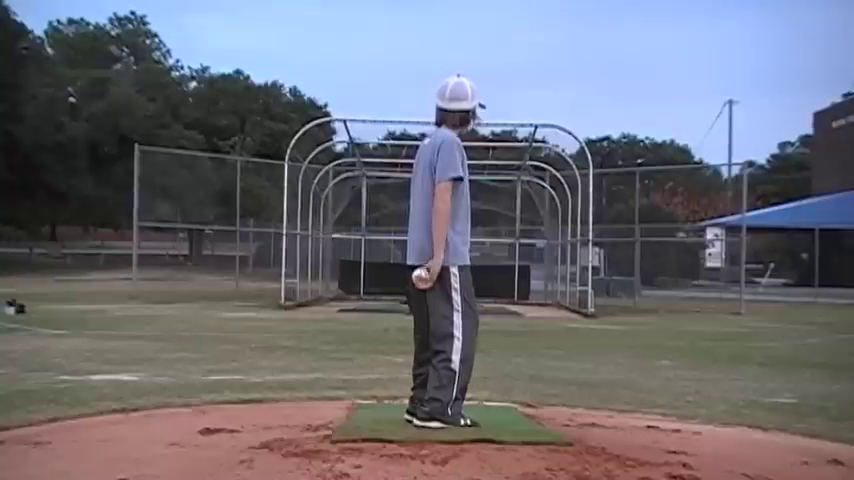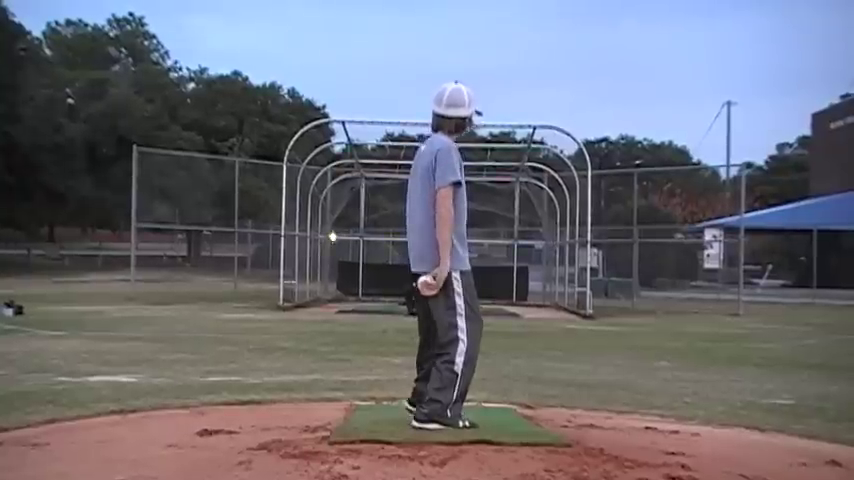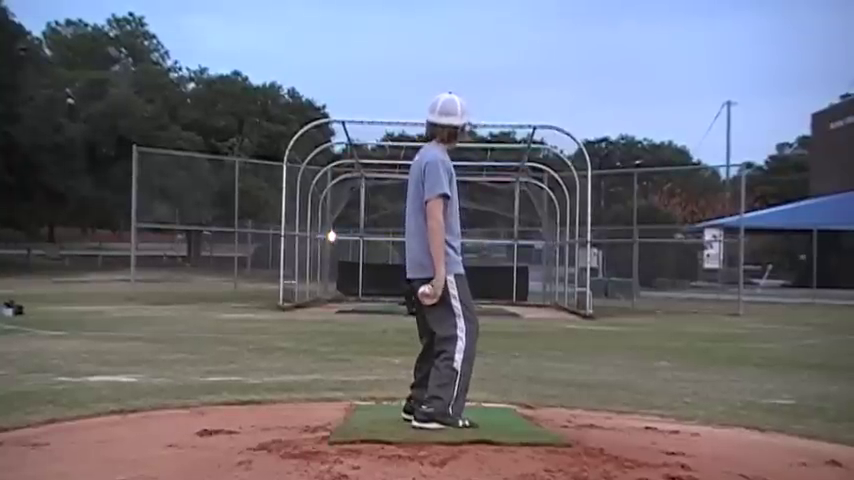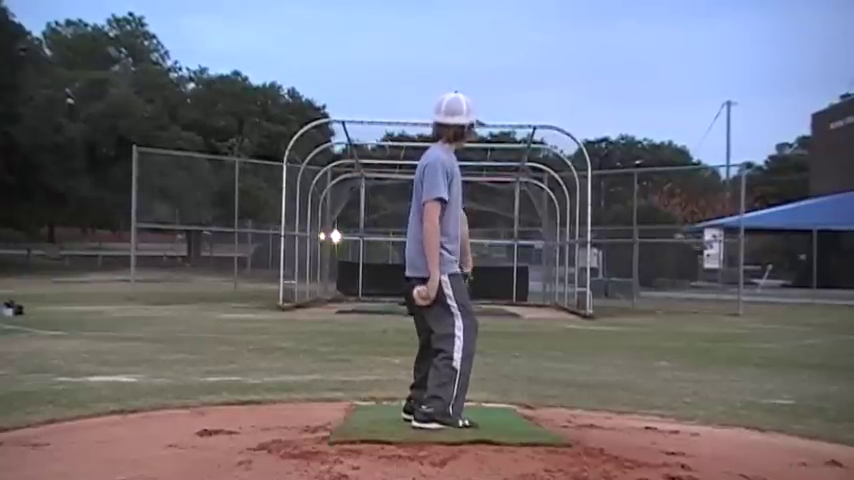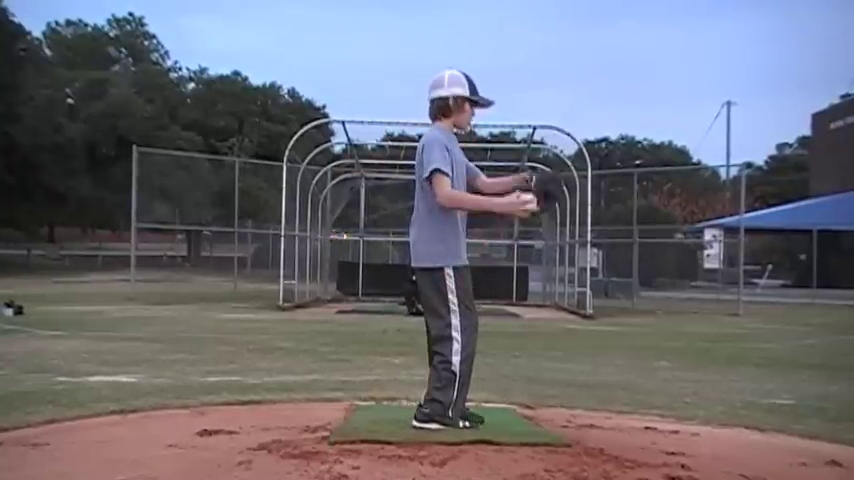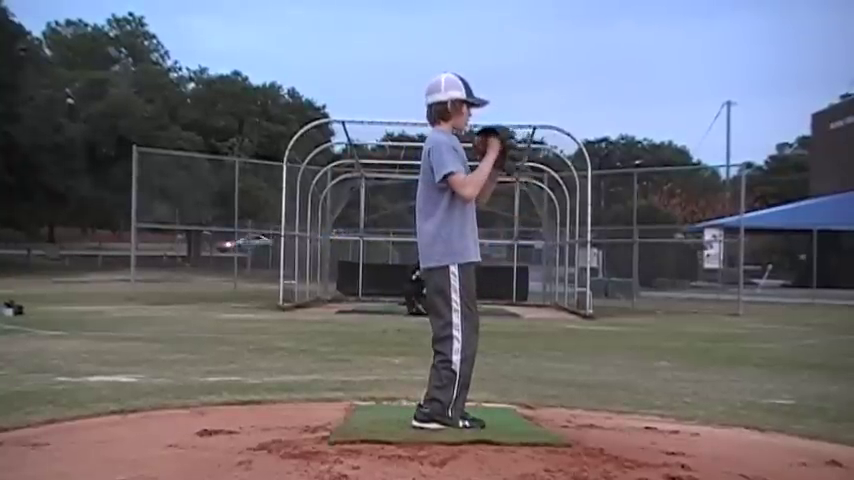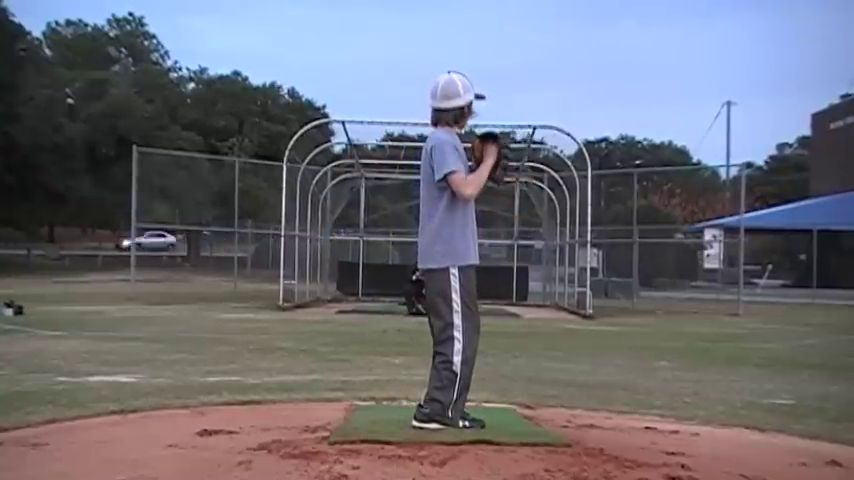
dt=0.7s
person 1, frame 1
left shoulder: (428, 143)
right shoulder: (449, 142)
right elbow: (442, 201)
right wrist: (439, 254)
left hip: (421, 255)
right hip: (446, 256)
left knee: (431, 333)
right knee: (456, 330)
left ankle: (422, 403)
right ankle: (438, 408)
person 1, frame 2
left shoulder: (425, 149)
right shoulder: (446, 150)
right elbow: (444, 206)
right wrist: (445, 261)
left hip: (422, 259)
right hip: (446, 259)
left knee: (436, 333)
right knee: (462, 333)
left ankle: (423, 398)
right ankle: (438, 410)
person 1, frame 3
left shoulder: (423, 157)
right shoulder: (437, 160)
right elbow: (435, 219)
right wrist: (441, 271)
left hip: (421, 267)
right hip: (439, 267)
left knee: (437, 336)
right knee: (460, 333)
left ankle: (419, 403)
right ankle: (437, 410)
person 1, frame 4
left shoulder: (447, 161)
right shoulder: (438, 162)
left elbow: (457, 215)
right elbow: (430, 222)
left wrist: (467, 259)
right wrist: (435, 274)
left hip: (435, 266)
right hip: (437, 266)
left knee: (436, 335)
right knee: (460, 331)
left ankle: (419, 403)
right ankle: (438, 410)
person 1, frame 5
left shoulder: (450, 145)
right shoulder: (435, 140)
left elbow: (484, 184)
right elbow: (444, 195)
left wrist: (519, 181)
right wrist: (502, 205)
left hip: (440, 254)
right hip: (441, 255)
left knee: (447, 330)
right knee: (458, 329)
left ankle: (440, 404)
right ankle: (438, 410)
person 1, frame 6
left shoulder: (447, 144)
right shoulder: (440, 142)
left elbow: (479, 196)
right elbow: (467, 190)
left wrist: (496, 164)
right wrist: (490, 155)
left hip: (450, 254)
right hip: (449, 256)
left knee: (454, 333)
right knee: (458, 333)
left ankle: (439, 408)
right ankle: (438, 410)
person 1, frame 7
left shoulder: (444, 142)
right shoulder: (443, 142)
left elbow: (465, 189)
right elbow: (466, 189)
left wrist: (484, 164)
right wrist: (489, 160)
left hip: (445, 255)
right hip: (450, 256)
left knee: (452, 334)
right knee: (460, 333)
left ankle: (440, 408)
right ankle: (439, 409)
